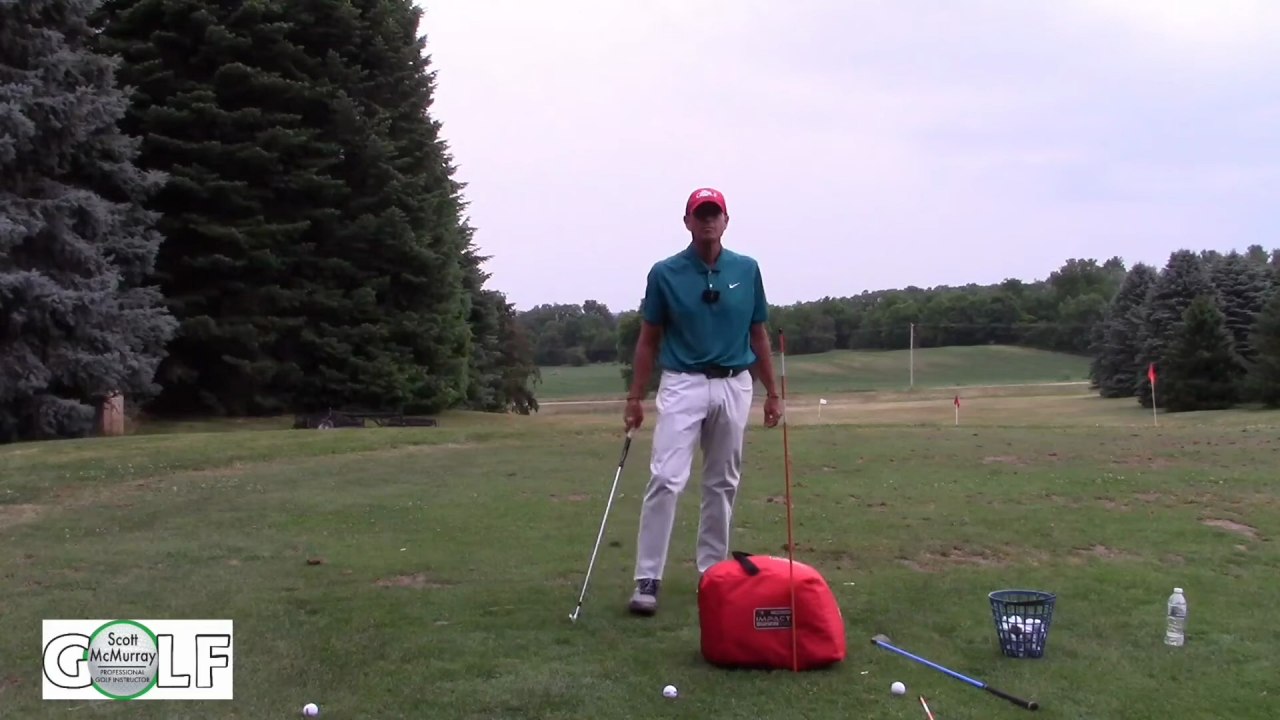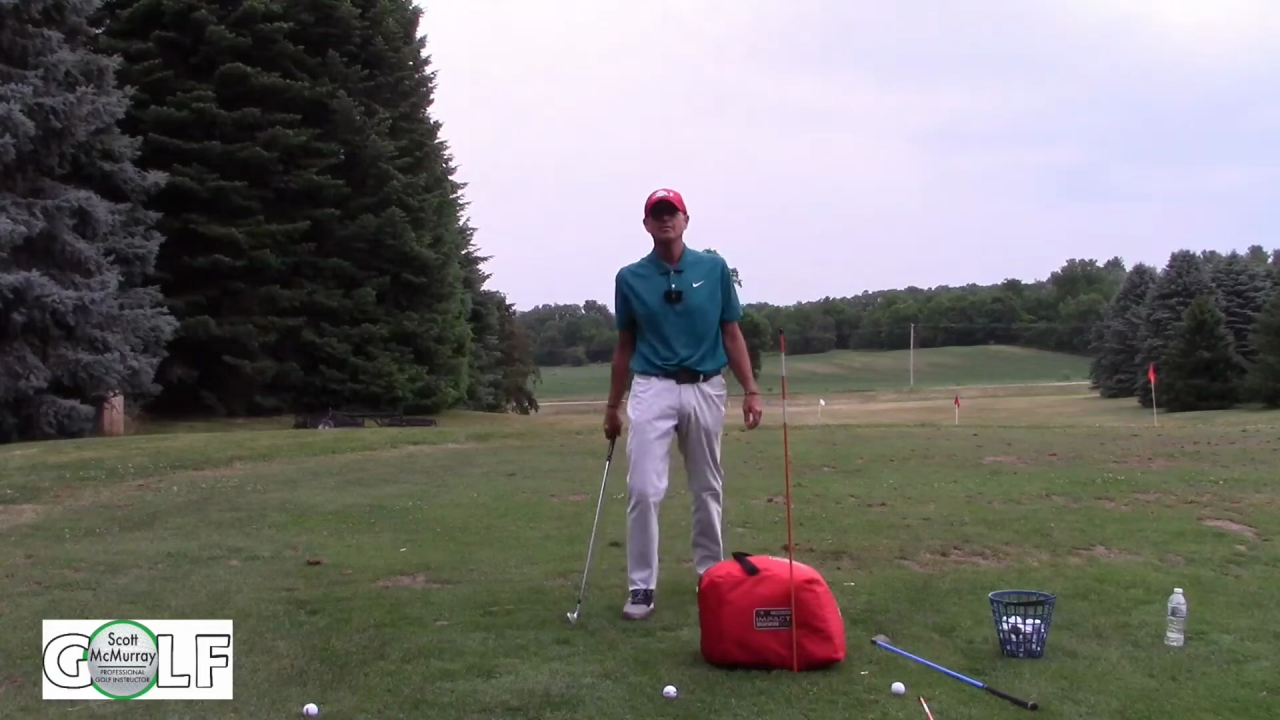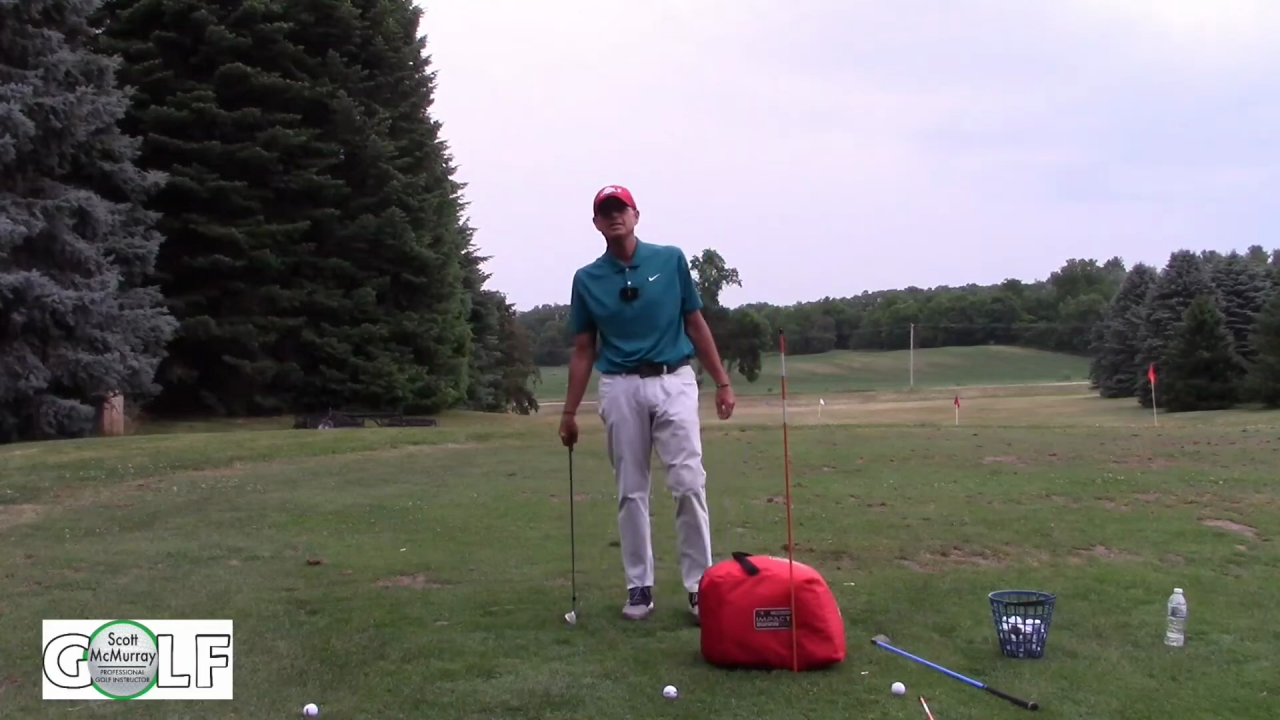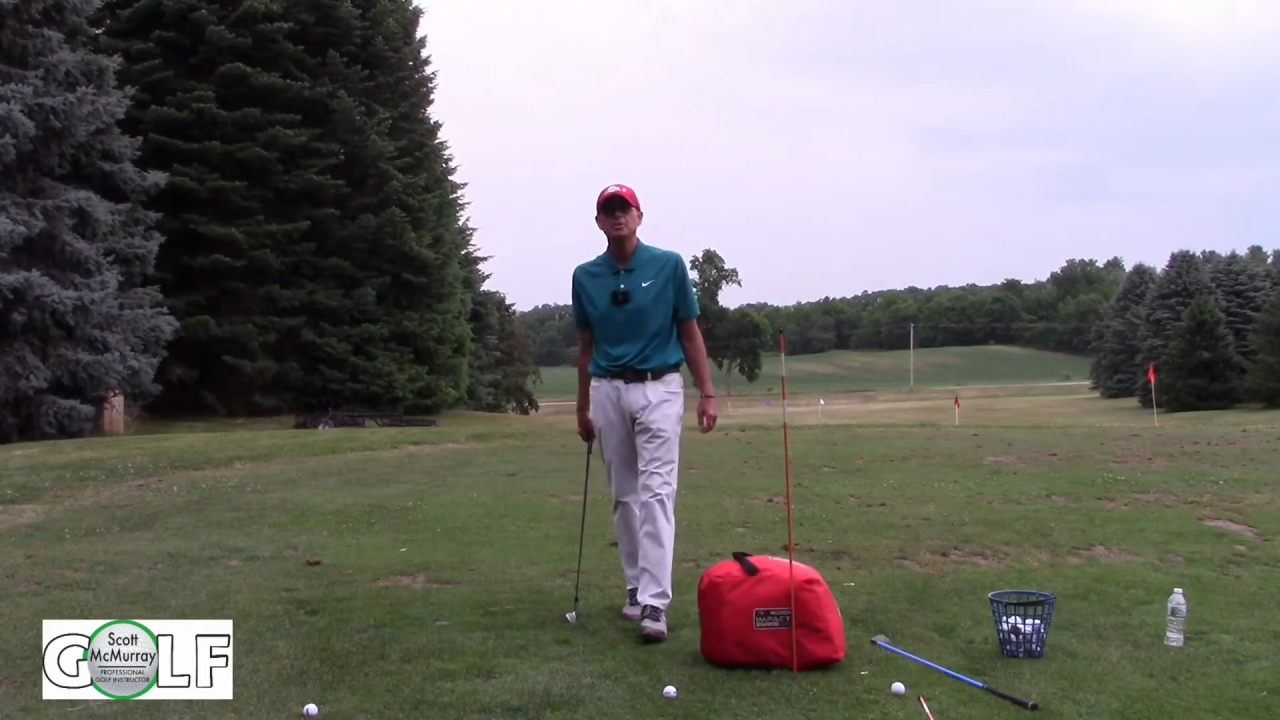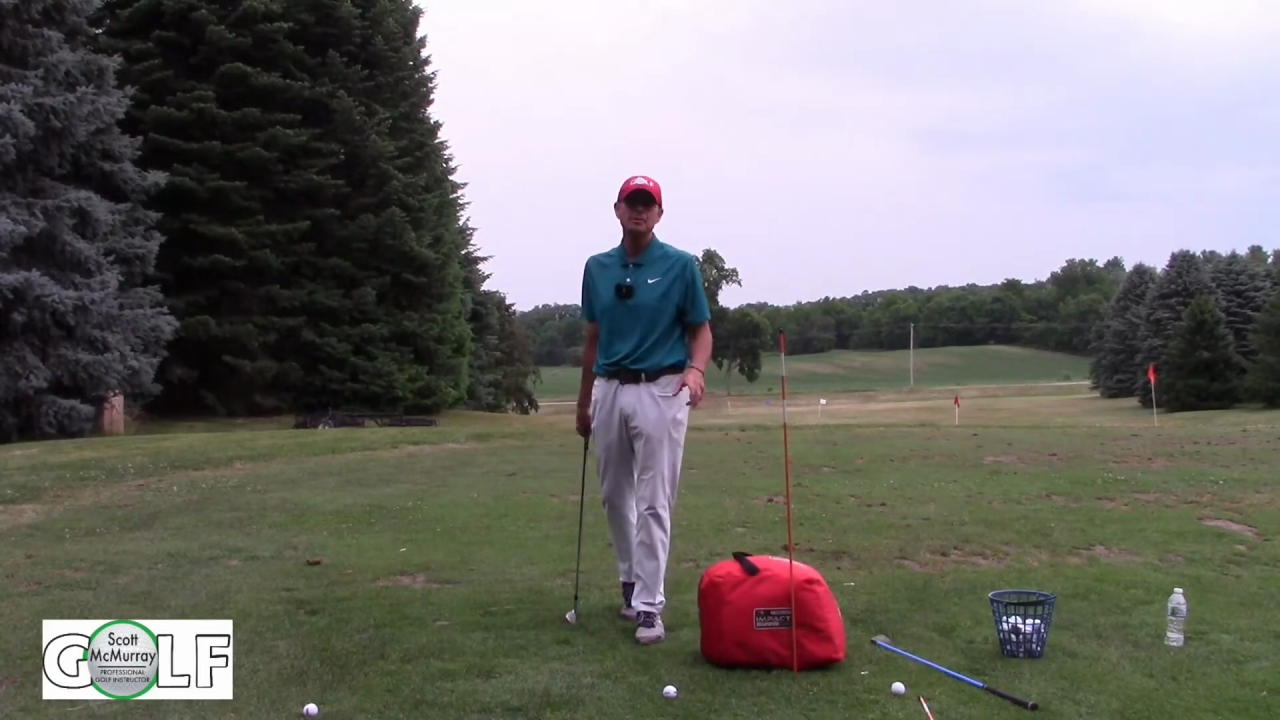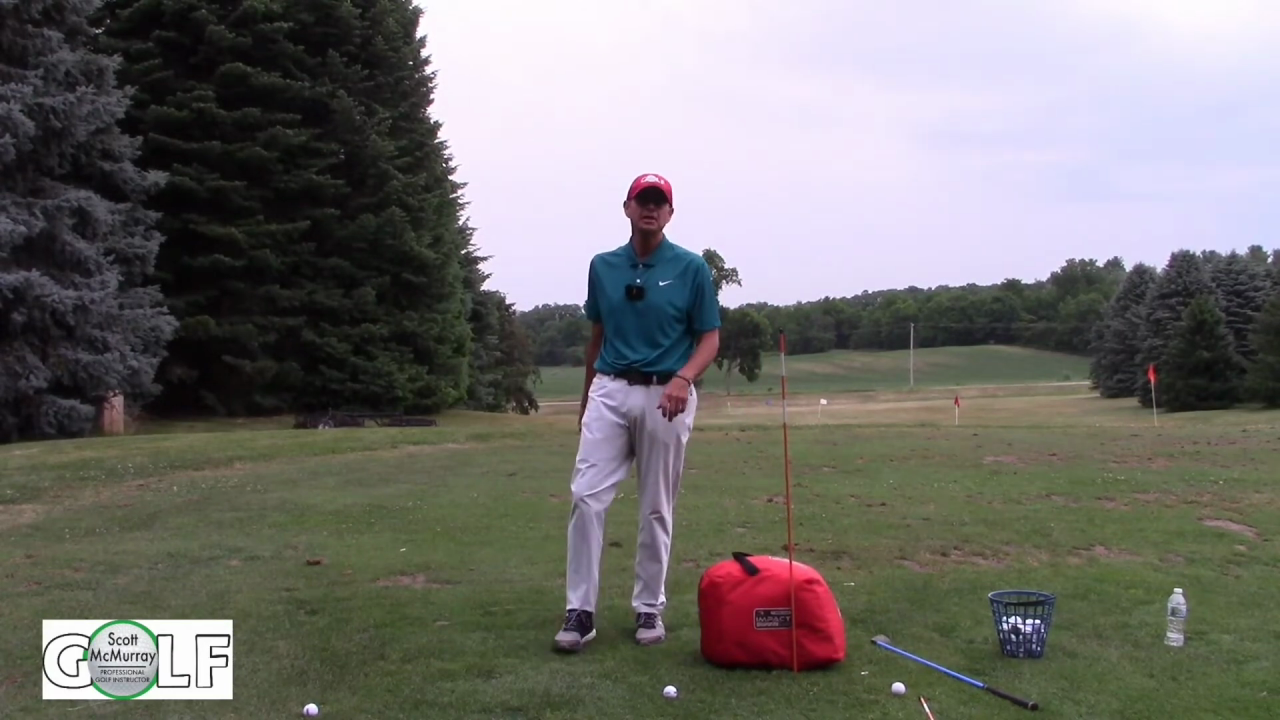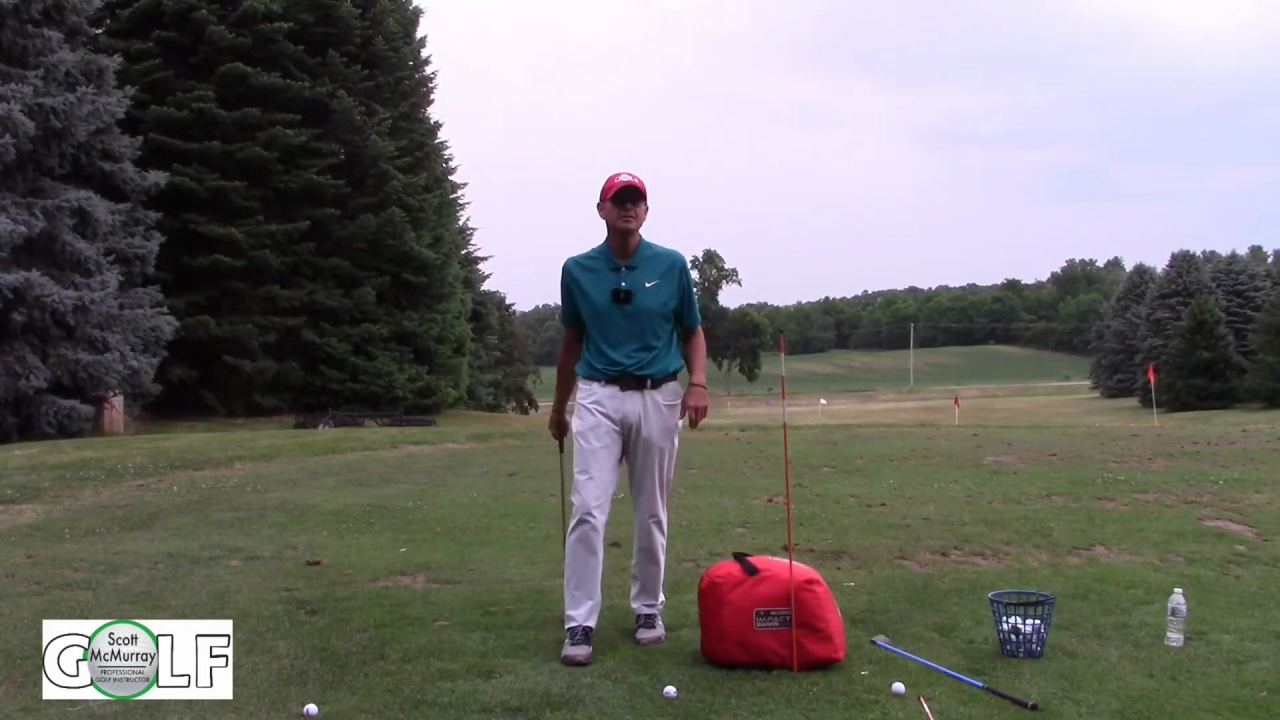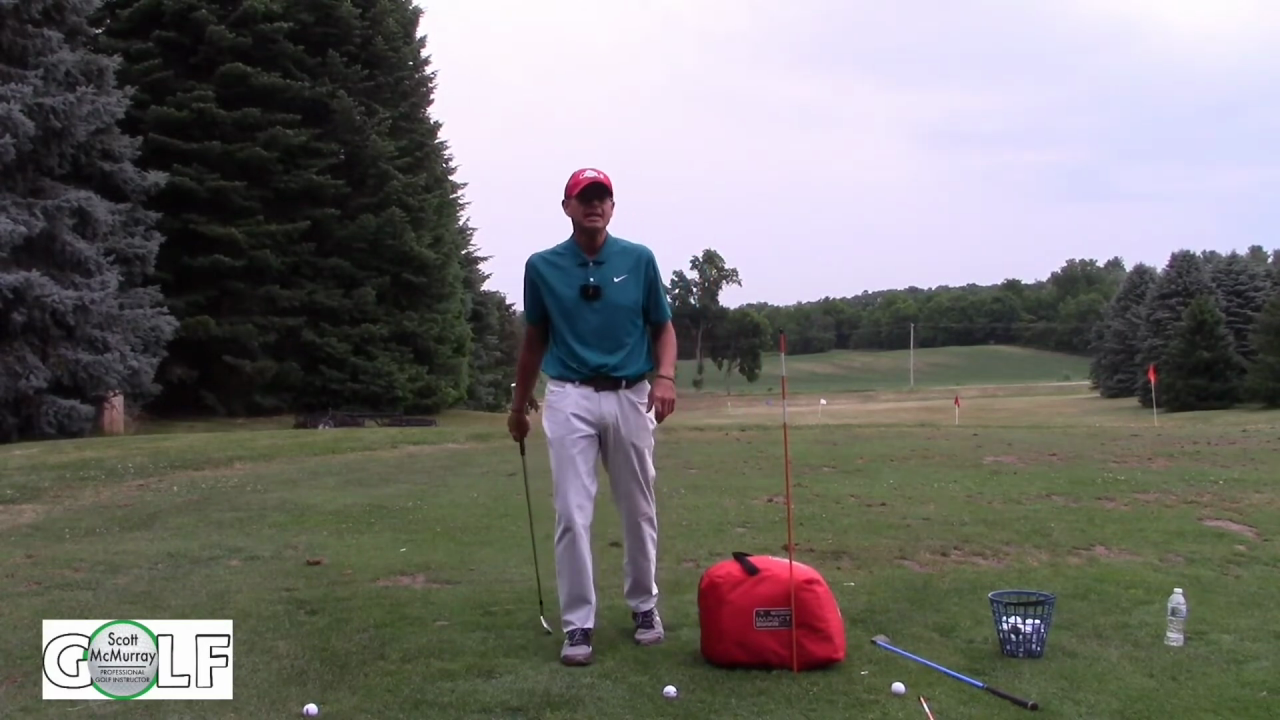
dt=0.5s
person 1, frame 1
left shoulder: (747, 270)
right shoulder: (665, 273)
left elbow: (758, 335)
right elbow: (649, 339)
left wrist: (771, 391)
right wrist: (635, 398)
left hip: (733, 386)
right hip: (682, 385)
left knee: (722, 484)
right knee: (666, 479)
left ankle: (713, 572)
right ankle: (648, 579)
person 1, frame 2
left shoulder: (715, 269)
right shoulder: (630, 277)
left elbow: (732, 334)
right elbow: (625, 346)
left wrist: (751, 391)
right wrist: (613, 405)
left hip: (706, 389)
right hip: (652, 390)
left knee: (707, 490)
right knee: (645, 491)
left ankle: (710, 573)
right ankle: (641, 586)
person 1, frame 3
left shoulder: (671, 260)
right shoulder: (587, 279)
left elbow: (696, 325)
right elbow: (583, 349)
left wrist: (722, 381)
right wrist: (569, 411)
left hip: (674, 381)
right hip: (620, 388)
left knee: (688, 482)
right knee: (632, 491)
left ankle: (699, 586)
right ankle: (640, 587)
person 1, frame 4
left shoulder: (669, 265)
right shoulder: (585, 276)
left elbow: (690, 333)
right elbow: (586, 345)
left wrist: (707, 393)
right wrist: (581, 408)
left hip: (659, 389)
right hip: (608, 392)
left knee: (657, 492)
right knee: (624, 495)
left ankle: (655, 603)
right ankle: (636, 586)
person 1, frame 5
left shoulder: (681, 265)
right shoulder: (596, 267)
left elbow: (701, 331)
left wrist: (697, 370)
right wrist: (584, 399)
left hip: (659, 393)
right hip: (609, 391)
left knee: (653, 504)
right knee: (615, 497)
left ankle: (647, 606)
right ankle: (632, 578)
person 1, frame 6
left shoulder: (691, 267)
right shoulder: (602, 266)
left elbow: (710, 339)
left wrist: (683, 378)
right wrist: (586, 398)
left hip: (665, 399)
right hip: (610, 392)
left knee: (656, 509)
right knee: (587, 498)
left ankle: (649, 607)
right ankle: (581, 611)
person 1, frame 7
left shoulder: (672, 265)
right shoulder: (577, 269)
left elbow: (692, 331)
right elbow: (572, 342)
left wrist: (697, 383)
right wrist: (559, 407)
left hip: (658, 399)
right hip: (598, 398)
left knee: (651, 513)
right knee: (589, 510)
left ankle: (648, 608)
right ankle: (580, 624)
person 1, frame 8
left shoulder: (639, 260)
right shoulder: (541, 266)
left elbow: (662, 327)
right elbow: (534, 340)
left wrist: (665, 376)
right wrist: (518, 404)
left hip: (629, 398)
right hip: (569, 400)
left knee: (638, 513)
right knee: (572, 516)
left ankle: (644, 605)
right ankle: (578, 625)
